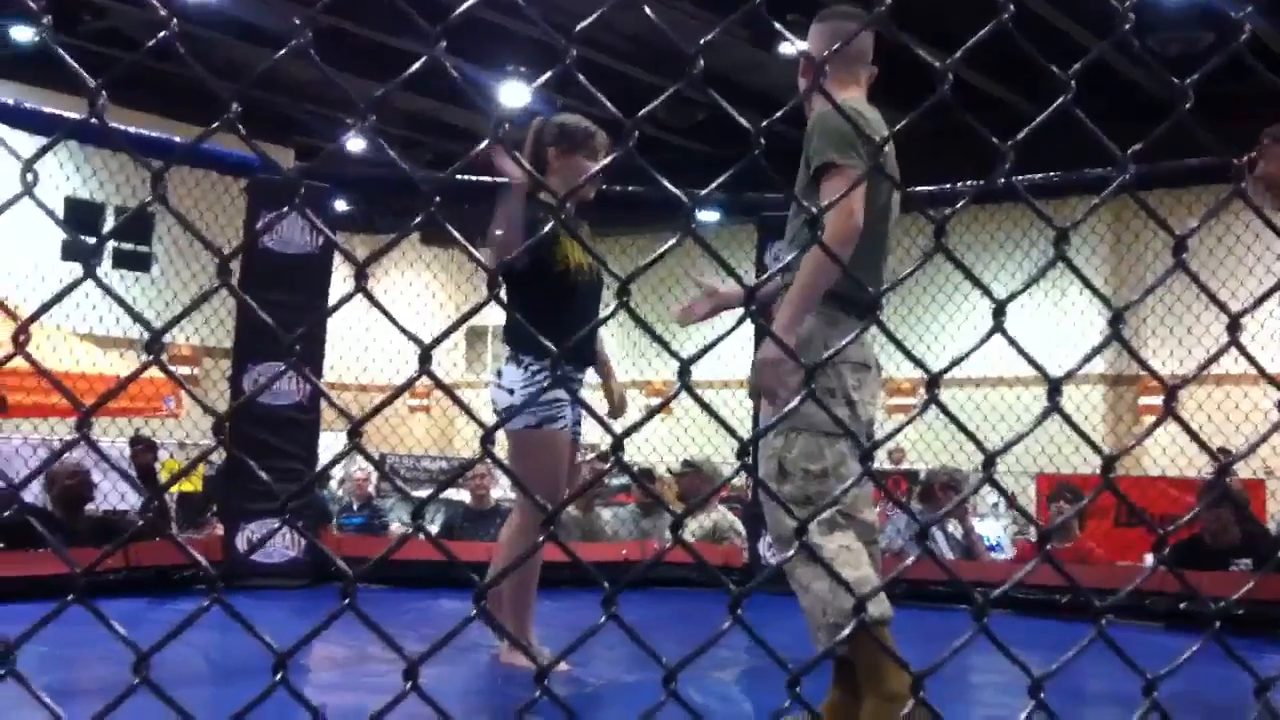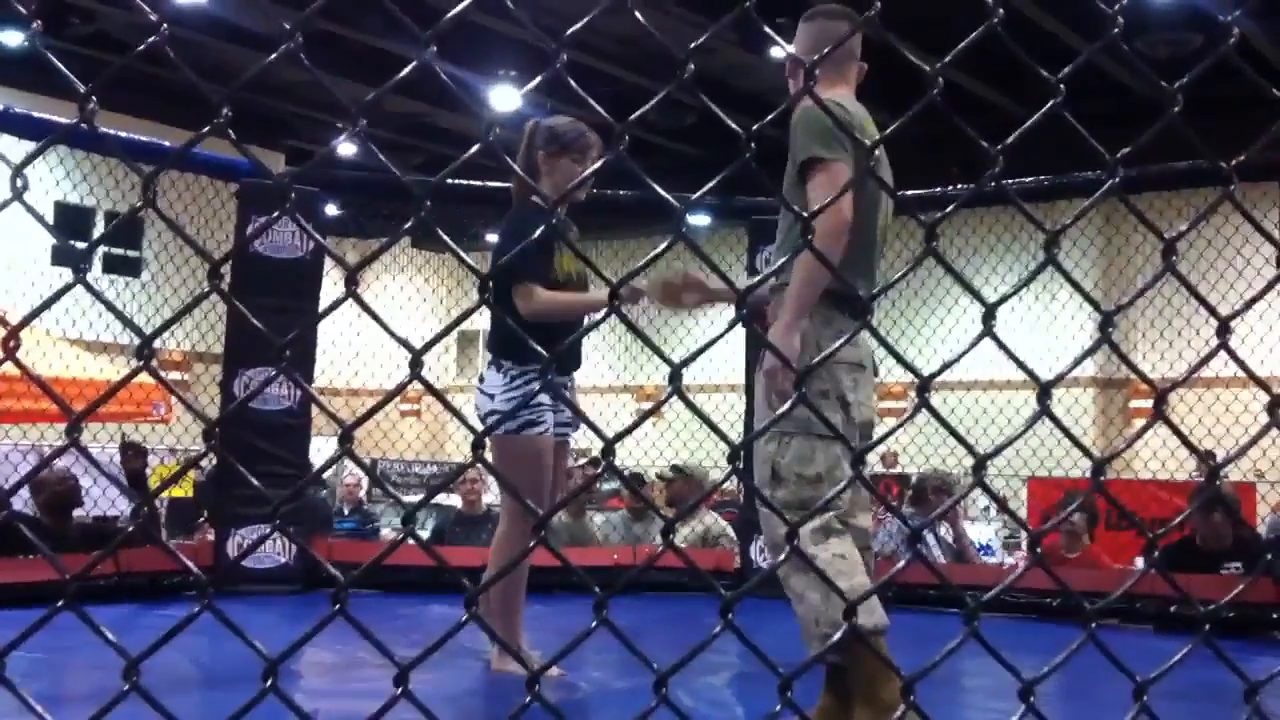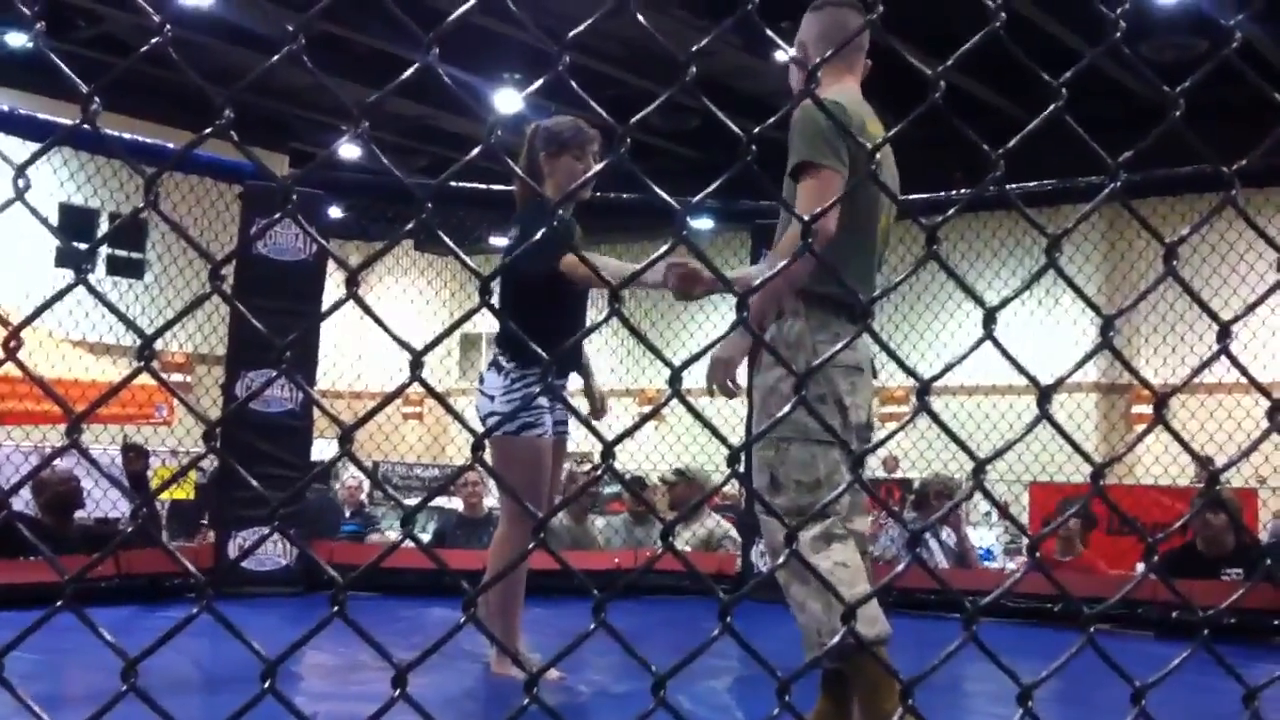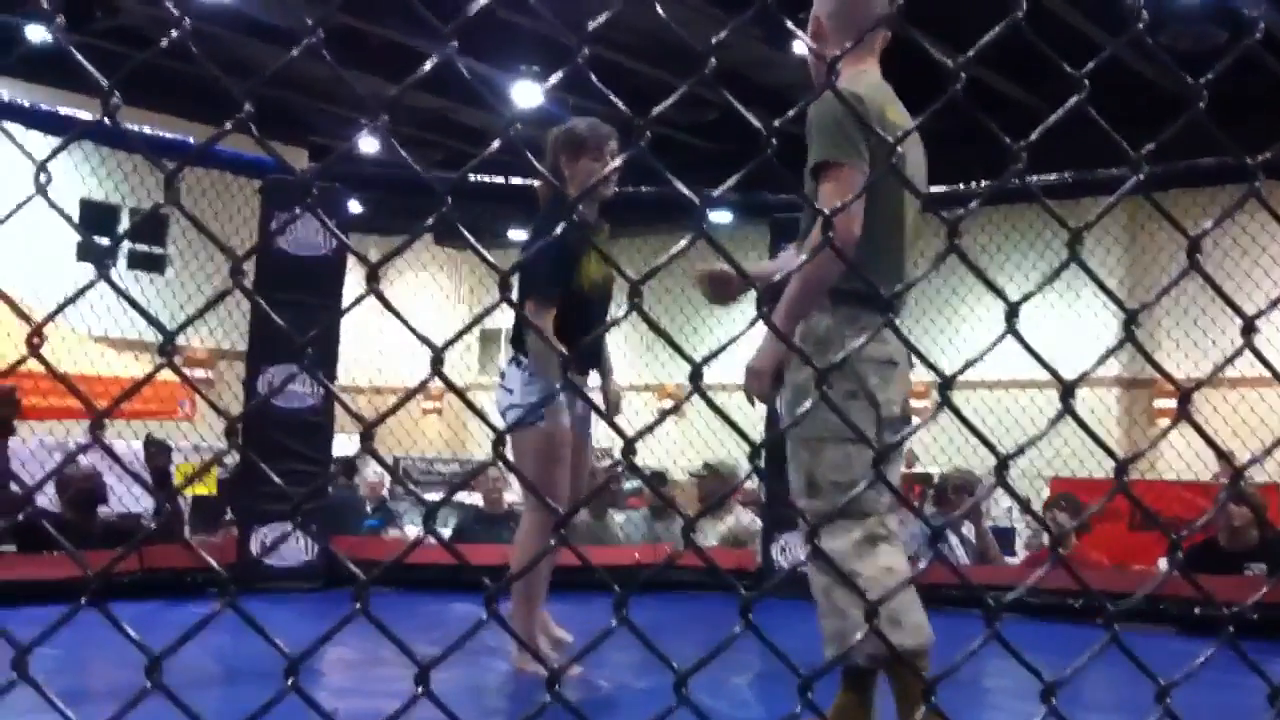
dt=0.5s
person 1, frame 1
left shoulder: (834, 120)
right shoulder: (872, 128)
left elbow: (841, 227)
left wrist: (780, 331)
right wrist: (735, 296)
left hip: (819, 336)
right hip: (848, 343)
left knee: (801, 512)
right knee: (842, 517)
person 1, frame 2
left shoulder: (818, 116)
right shoulder: (869, 134)
left elbow: (832, 218)
left wrist: (786, 329)
right wrist: (718, 290)
left hip: (814, 338)
right hip: (846, 345)
left knee: (796, 516)
right knee: (835, 520)
person 1, frame 3
left shoulder: (819, 113)
right shoulder: (877, 134)
left elbow: (816, 228)
left wrist: (742, 329)
right wrist: (718, 281)
left hip: (807, 339)
right hip: (847, 347)
left knee: (800, 524)
right knee: (836, 525)
person 1, frame 4
left shoulder: (837, 102)
right shoulder: (901, 119)
left elbow: (839, 230)
left wrist: (777, 334)
right wrist: (749, 277)
left hip: (837, 336)
right hip: (880, 339)
left knee: (844, 527)
right knee: (866, 522)
person 2, frame 1
left shoulder: (570, 224)
right shoulder: (536, 216)
right elbow: (503, 256)
left wrist: (609, 376)
right wrist: (513, 189)
left hip: (563, 380)
right hip: (534, 376)
left knee: (534, 511)
right knee: (539, 511)
left ankle: (500, 620)
right ankle: (518, 641)
person 2, frame 2
left shoulder: (562, 229)
right shoulder: (530, 221)
right elbow: (528, 303)
left wrist: (569, 390)
right wrist: (612, 297)
left hip: (549, 385)
right hip: (519, 382)
left knee: (536, 517)
right knee: (524, 517)
left ankle: (506, 639)
right ankle: (507, 649)
person 2, frame 3
left shoulder: (563, 225)
right shoulder: (539, 220)
right elbow: (582, 269)
left wrist: (589, 377)
right wrist: (651, 274)
left hip: (550, 385)
right hip: (519, 383)
left knee: (534, 519)
right knee: (522, 519)
left ankle: (496, 621)
right ankle: (507, 652)
person 2, frame 4
left shoulder: (592, 230)
right shoulder: (555, 230)
right elbow: (537, 322)
left wrist: (608, 376)
right wrist: (552, 399)
left hip: (570, 383)
right hip: (537, 381)
left knee: (569, 507)
right knee: (544, 511)
left ankle: (532, 609)
right ankle: (527, 644)
